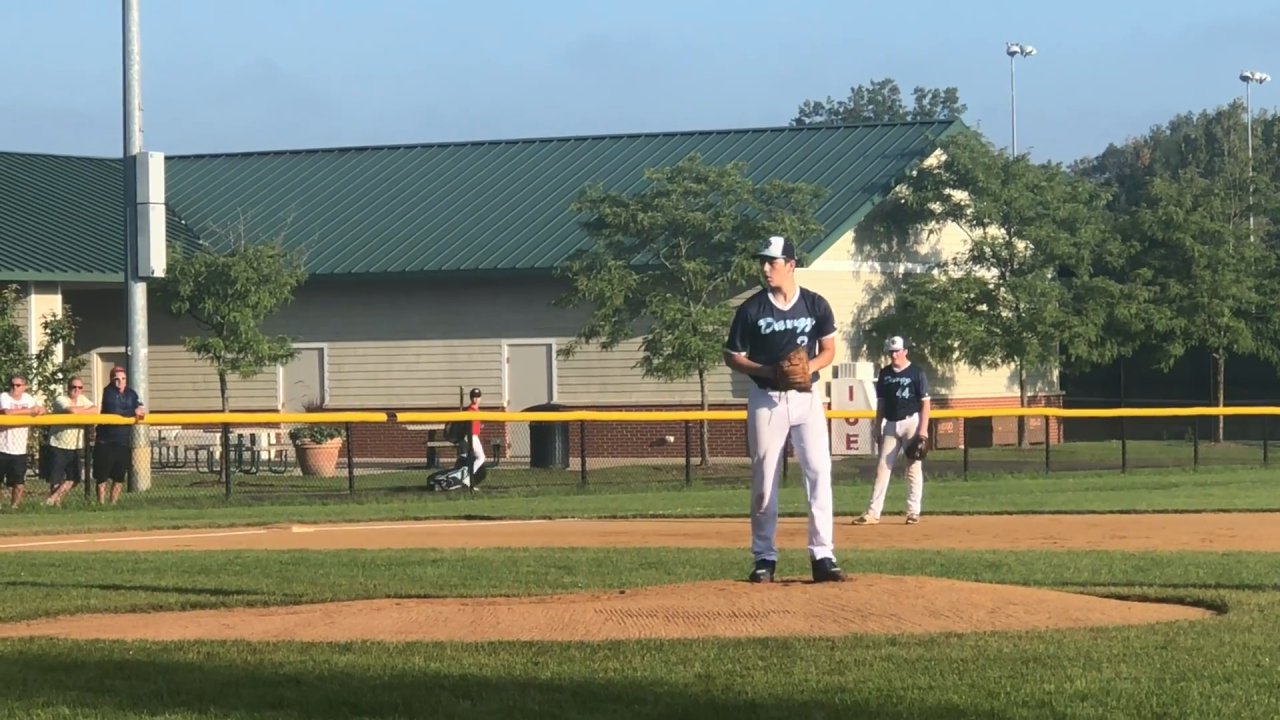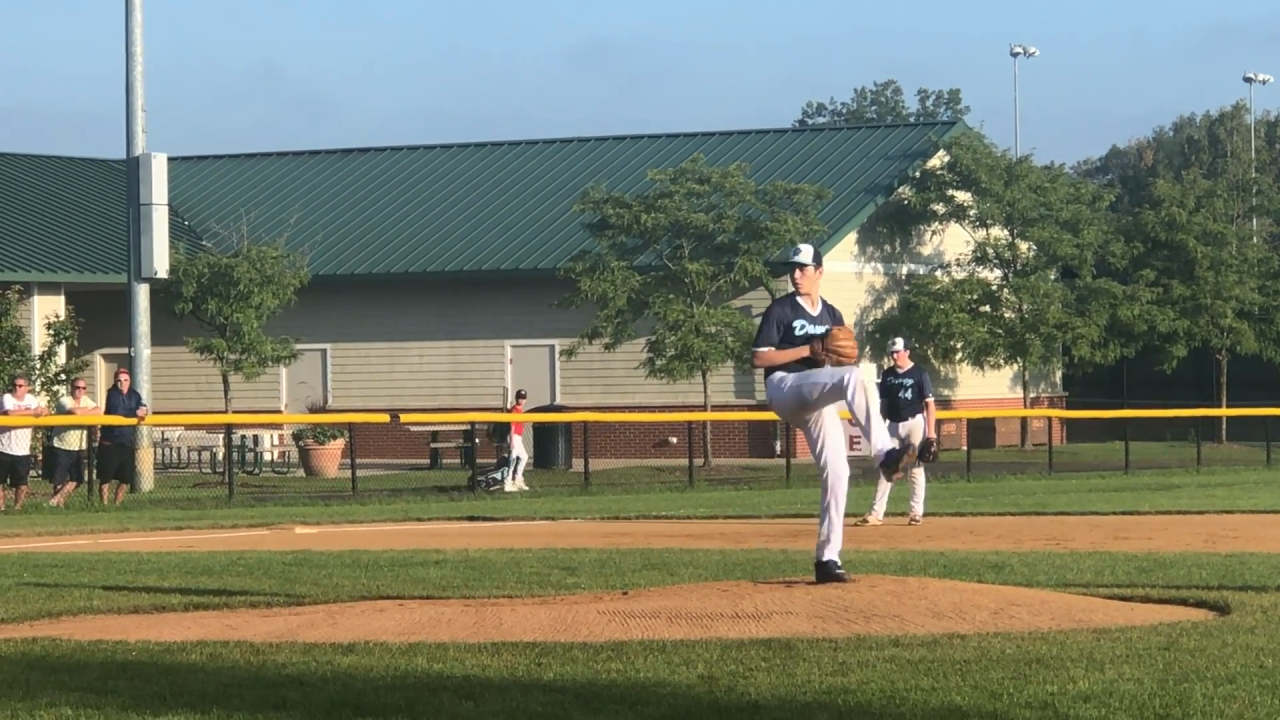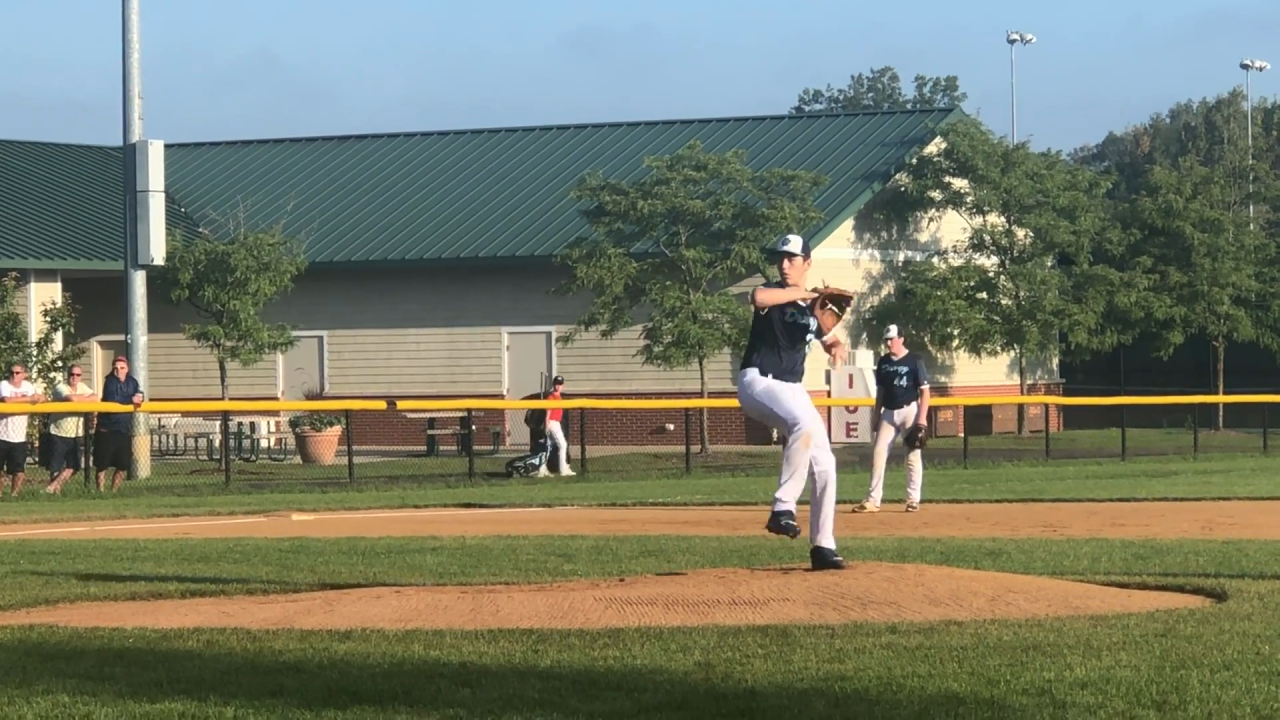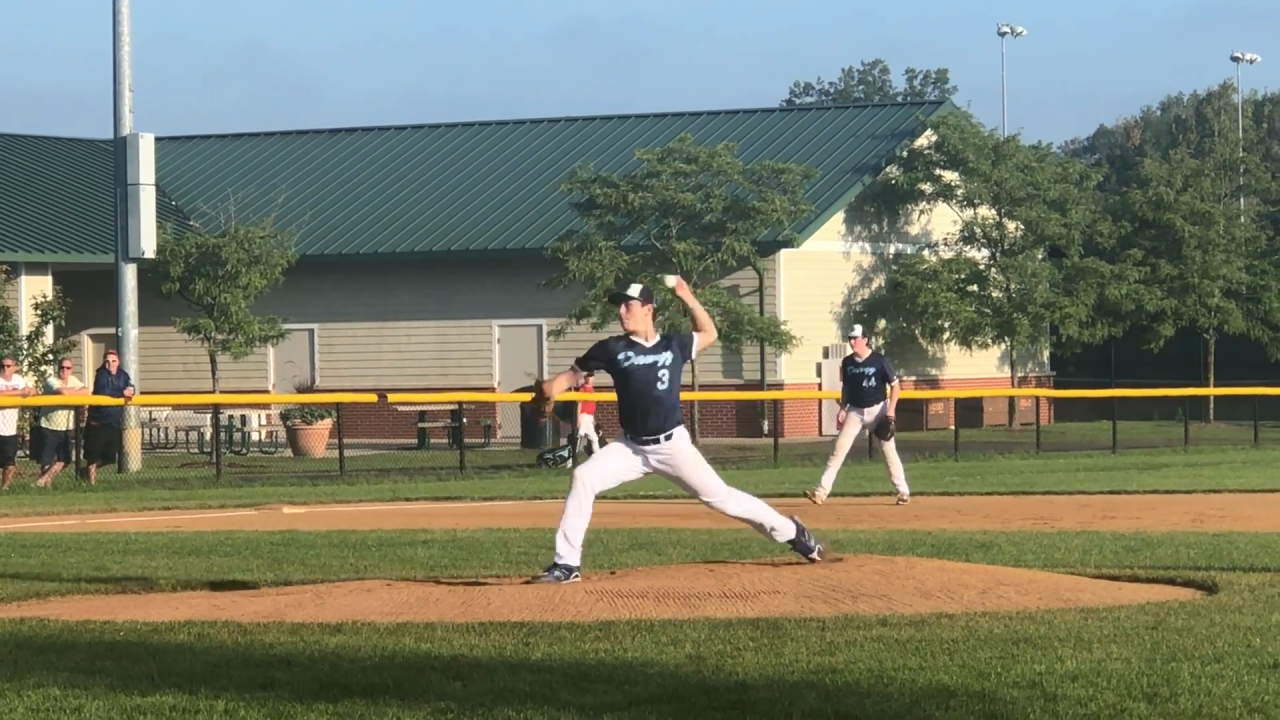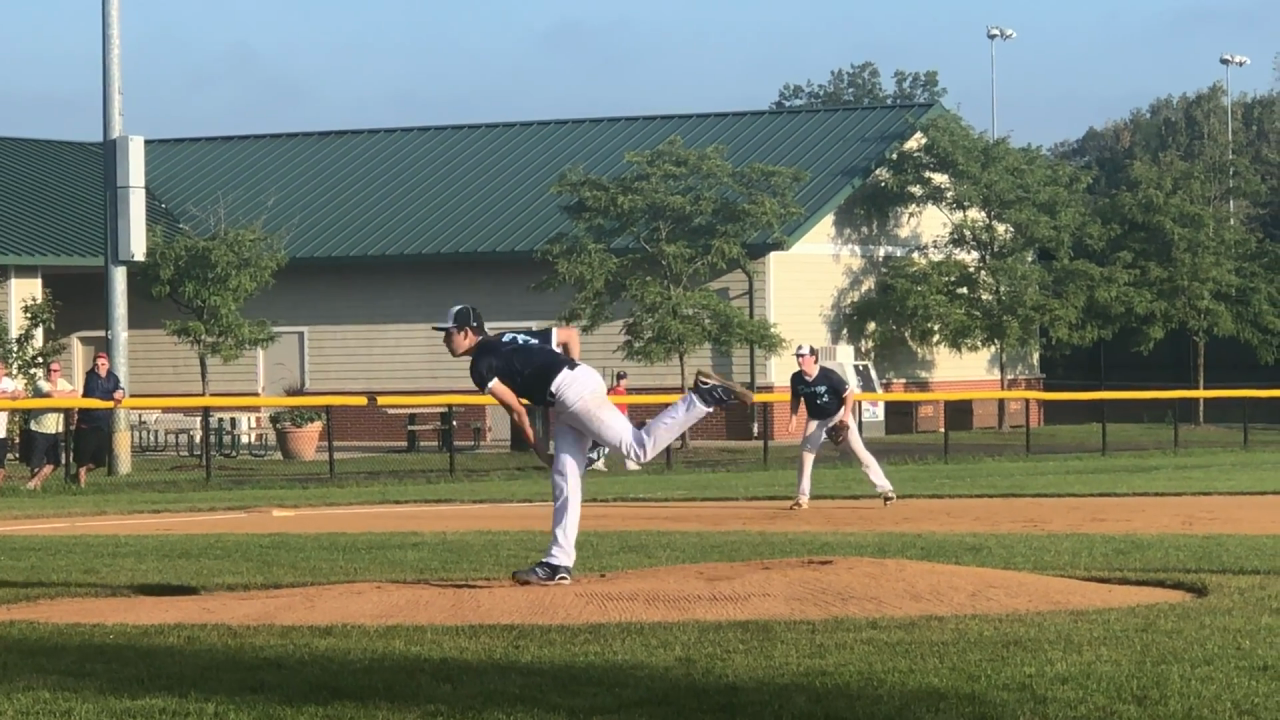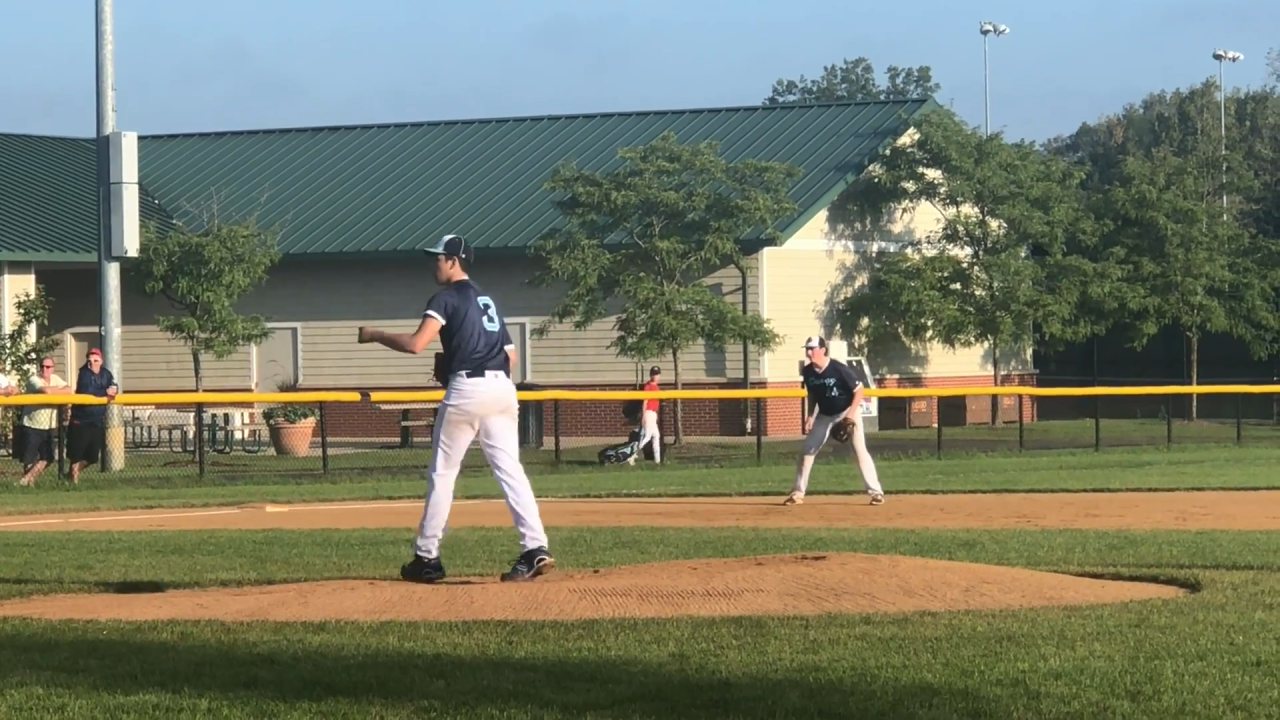
dt=0.5s
person 1, frame 1
left shoulder: (816, 304)
right shoulder: (751, 308)
left elbow: (828, 351)
right elbow: (732, 357)
left wrist: (809, 367)
right wrist: (766, 370)
left hip: (806, 397)
right hip: (766, 399)
left knee: (819, 472)
right knee: (765, 480)
left ankle: (822, 556)
right ankle: (764, 557)
person 1, frame 2
left shoulder: (832, 314)
right shoulder: (779, 310)
right elbow: (759, 358)
right wrist: (808, 349)
left hip: (825, 397)
right hip: (785, 389)
left knee: (837, 473)
right knee: (852, 379)
left ankle: (828, 558)
right ankle: (885, 453)
person 1, frame 3
left shoulder: (812, 310)
right shoulder: (770, 290)
left elbow: (834, 347)
right elbow: (759, 297)
left wrist: (837, 350)
right wrist: (806, 294)
left hip: (793, 390)
right hip: (758, 383)
left knee: (824, 464)
right knee: (807, 426)
left ankle: (822, 546)
right ankle: (783, 509)
person 1, frame 4
left shoulder: (675, 342)
right shoulder: (610, 348)
left elbow: (708, 332)
right elbow: (569, 377)
left wrist: (687, 297)
right wrist: (547, 391)
left hip: (672, 444)
right hip: (631, 444)
left knee: (723, 498)
right knee: (584, 478)
left ankle: (792, 532)
right ankle: (566, 564)
person 1, frame 5
left shoulder: (480, 363)
right shoulder: (510, 342)
left elbow: (516, 409)
left wrist: (535, 446)
left hip: (572, 393)
right hip: (573, 392)
left knee: (638, 446)
right knee: (565, 479)
left ankle: (704, 395)
right ankle: (557, 562)
person 1, frame 6
left shoulder: (445, 297)
right shoulder: (486, 300)
left elbow: (416, 344)
right elbow: (510, 355)
left wrist: (374, 334)
left hip: (466, 391)
right hip: (504, 390)
left knee: (442, 475)
right knee: (510, 472)
left ankle: (426, 558)
right ankle: (535, 546)
